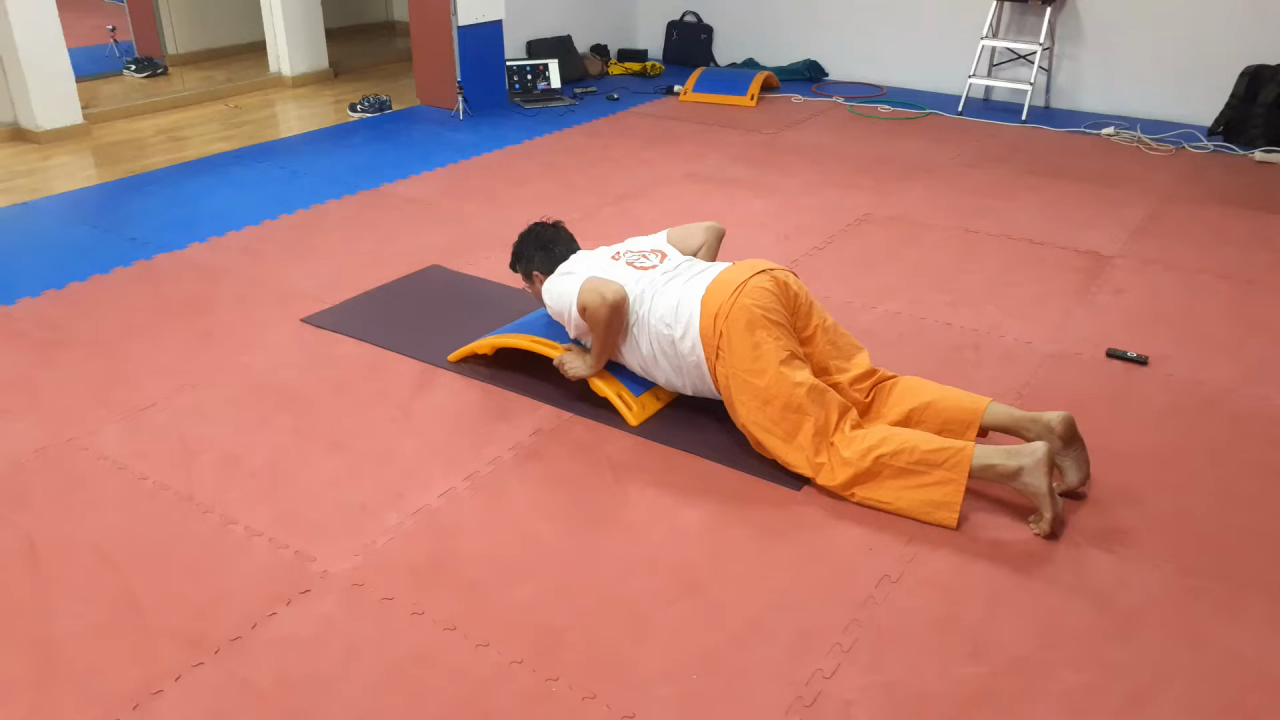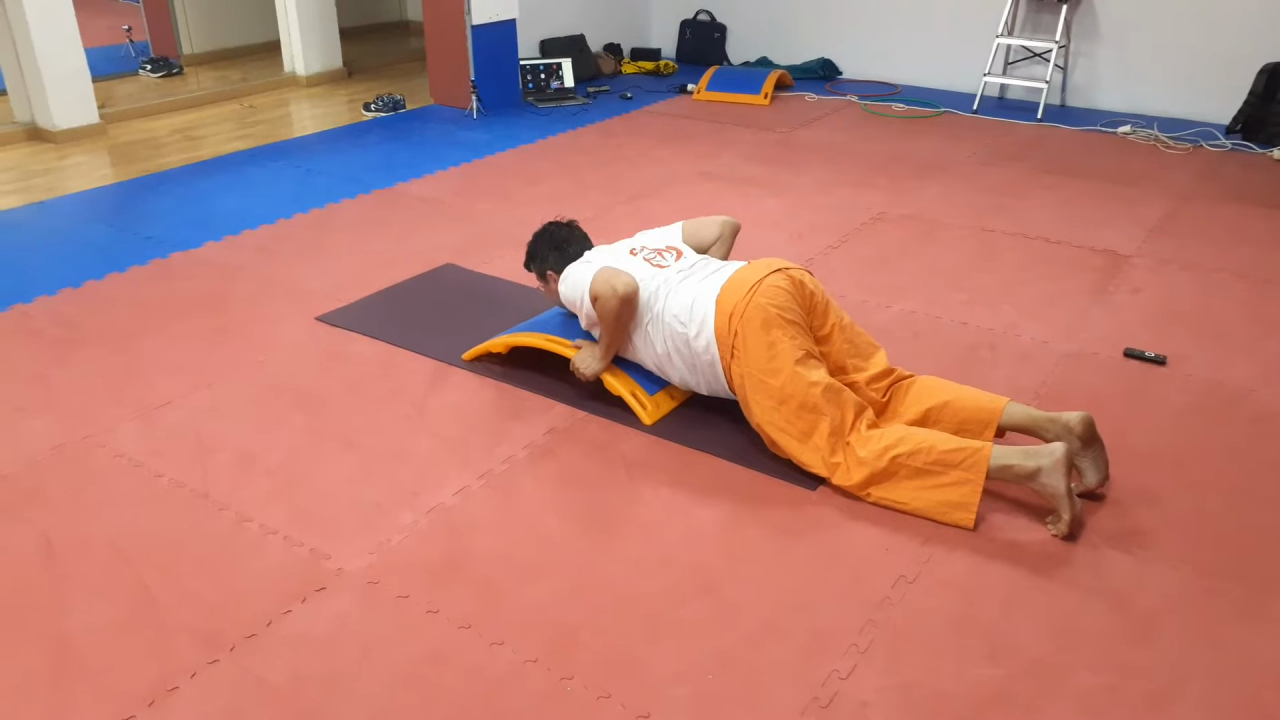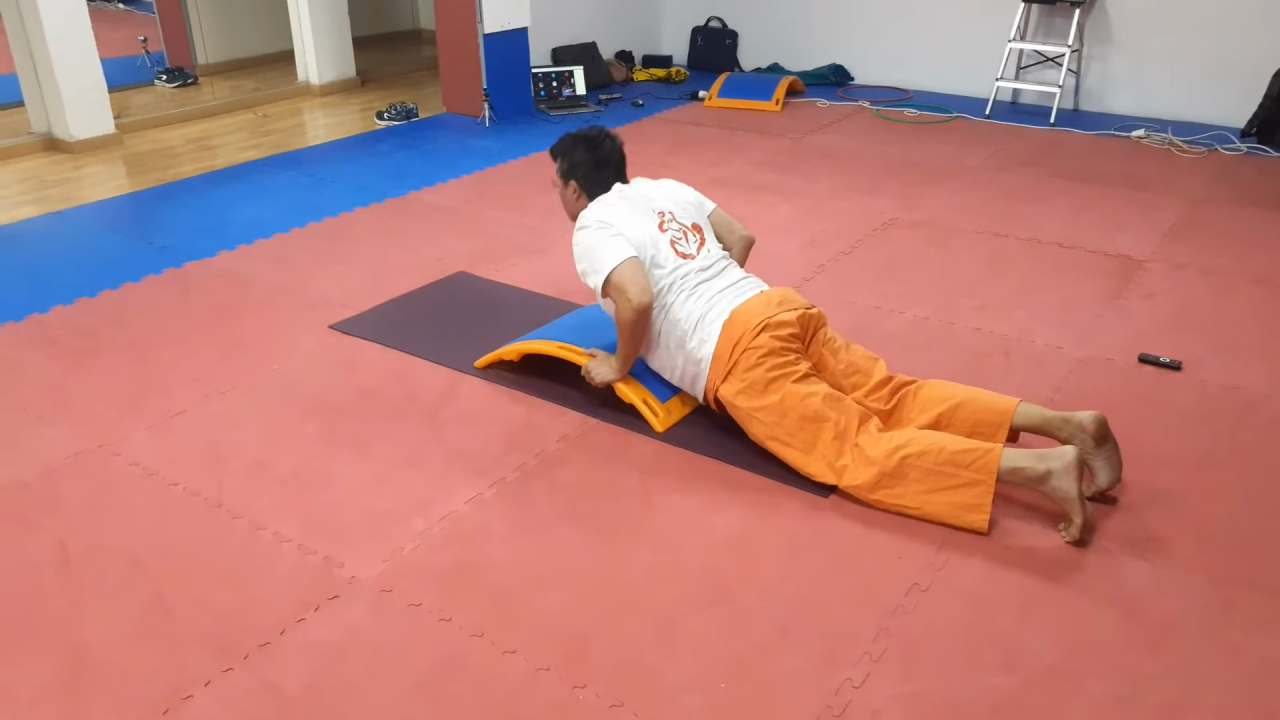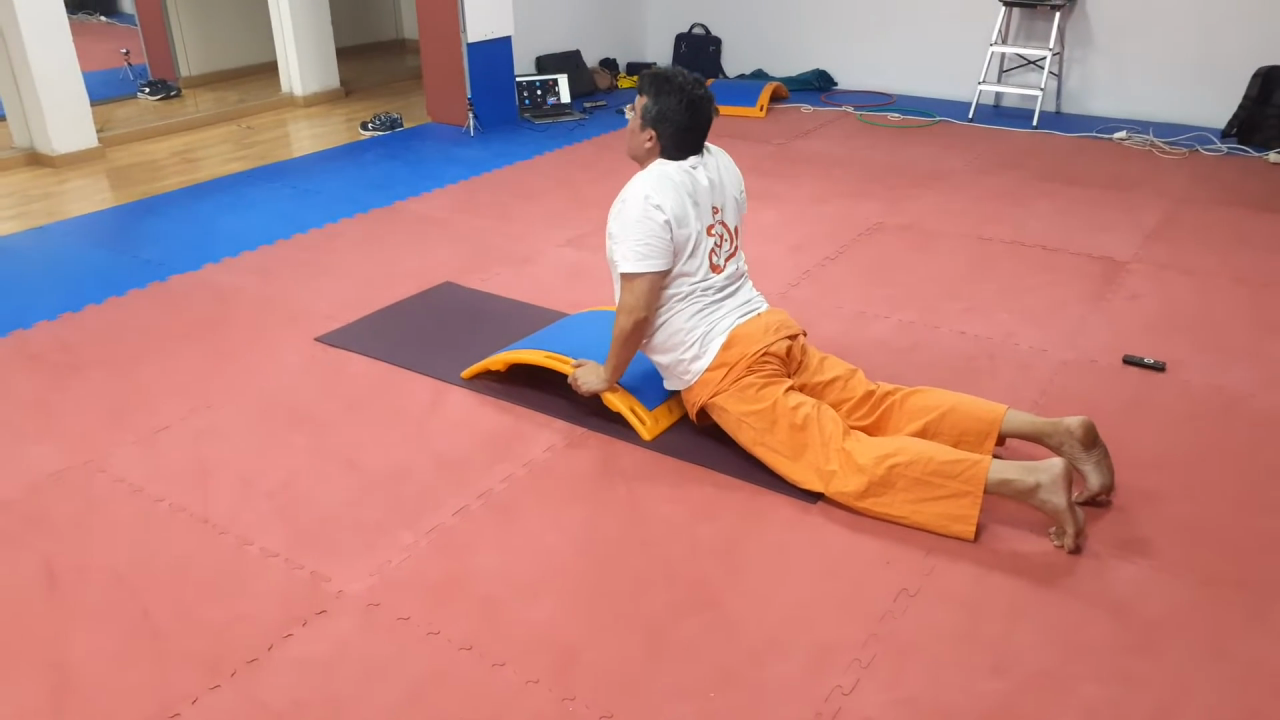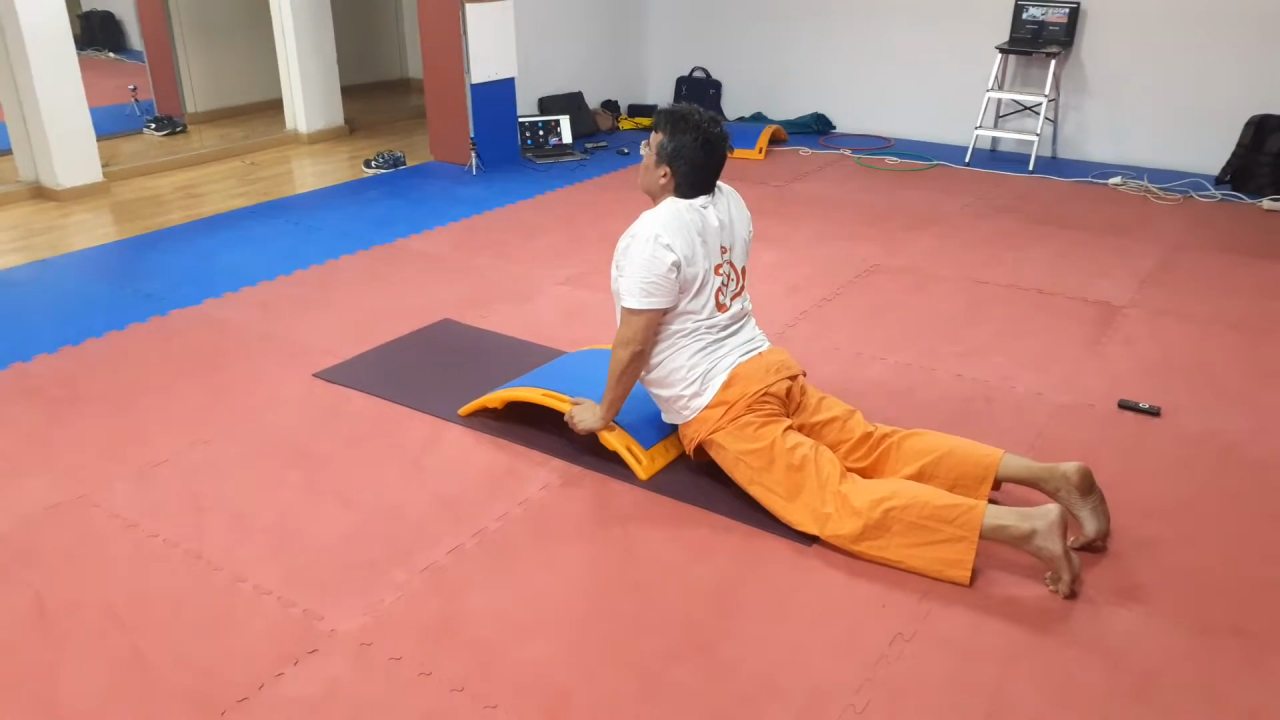
dt=1s
person 1, frame 1
left shoulder: (559, 287)
right shoulder: (624, 247)
left elbow: (606, 298)
right elbow: (710, 229)
left wrist: (595, 360)
left hip: (729, 323)
right hip: (761, 278)
left knee: (834, 448)
right knee: (874, 394)
left ankle: (1015, 465)
right ankle: (1037, 425)
person 1, frame 2
left shoulder: (576, 280)
right shoulder: (638, 242)
left elbow: (617, 289)
right elbow: (725, 225)
left wrist: (604, 354)
left hip: (746, 322)
right hip: (778, 278)
left knee: (849, 448)
right knee: (889, 393)
left ankle: (1034, 464)
right ankle: (1055, 425)
person 1, frame 3
left shoulder: (592, 228)
right shoulder: (663, 187)
left elbow: (636, 299)
right elbow: (741, 238)
left wrist: (620, 365)
left hip: (739, 354)
right hip: (777, 309)
left knee: (856, 453)
right knee: (897, 400)
left ankle: (1041, 468)
right ankle: (1067, 424)
person 1, frame 4
left shoulder: (641, 200)
right shoulder: (719, 163)
left elbow: (637, 311)
left wrist: (608, 374)
left hip: (722, 367)
right hip: (766, 329)
left knee: (842, 462)
right knee: (883, 407)
left ankle: (1030, 479)
right ankle: (1056, 430)
person 1, frame 5
left shoulder: (650, 238)
right shoulder: (728, 202)
left elbow: (633, 343)
left wrist: (604, 412)
left hip: (722, 405)
right hip: (766, 367)
left knee: (837, 503)
right knee: (880, 448)
left ankle: (1025, 526)
right ankle: (1052, 476)
